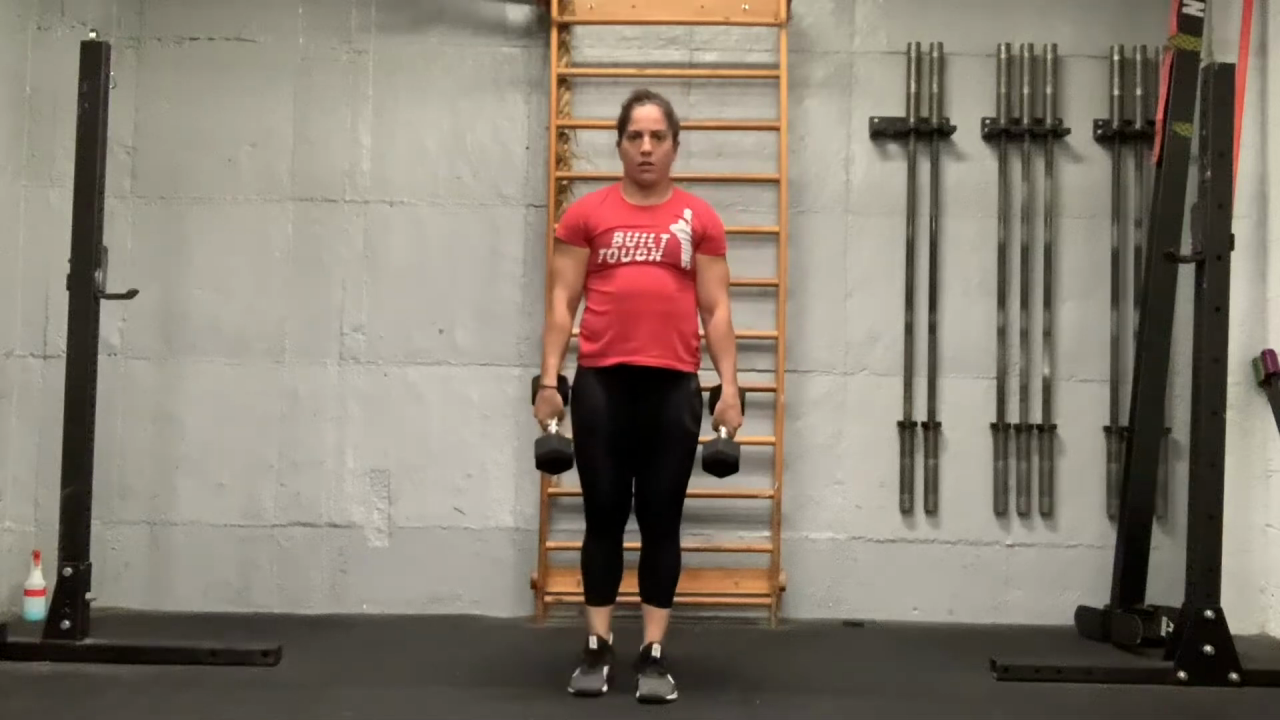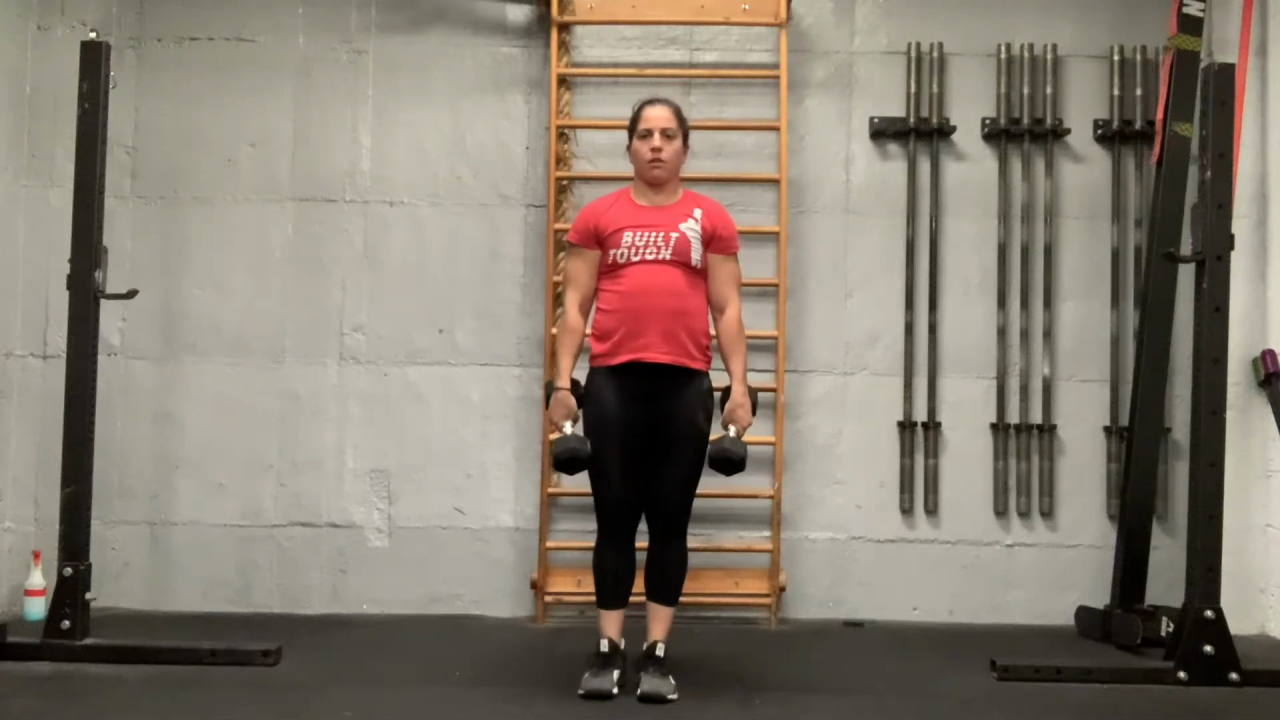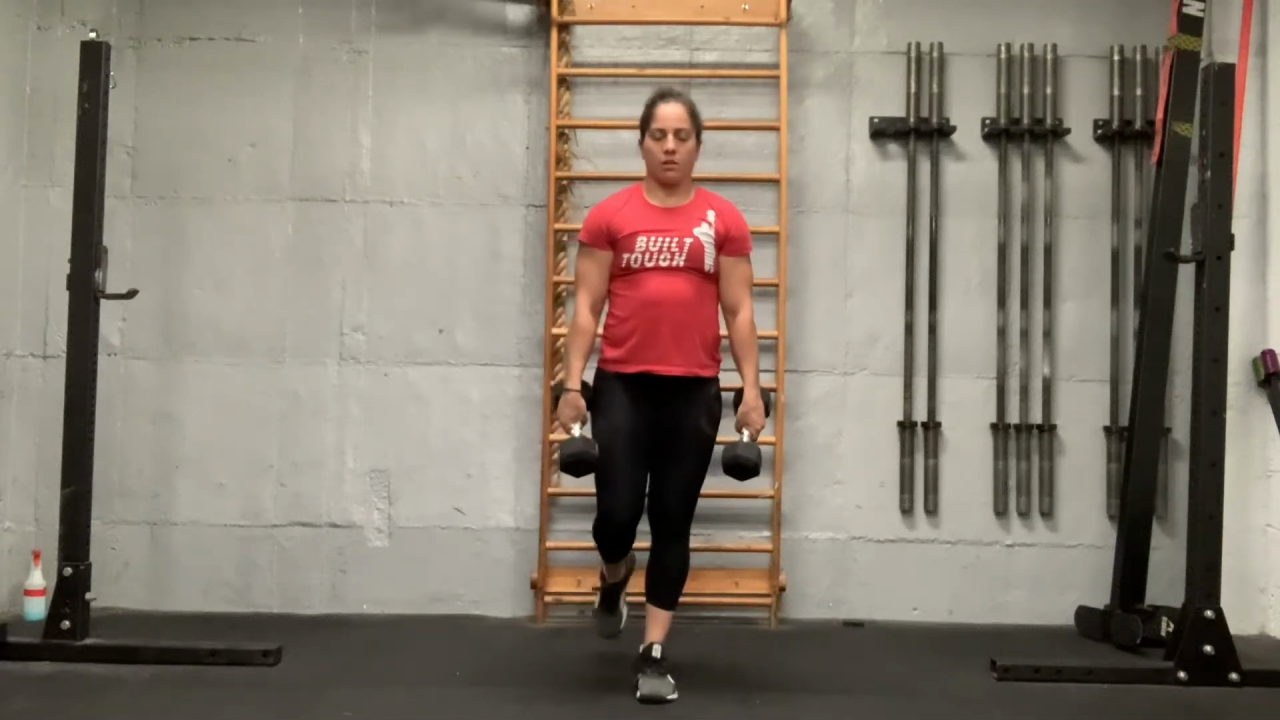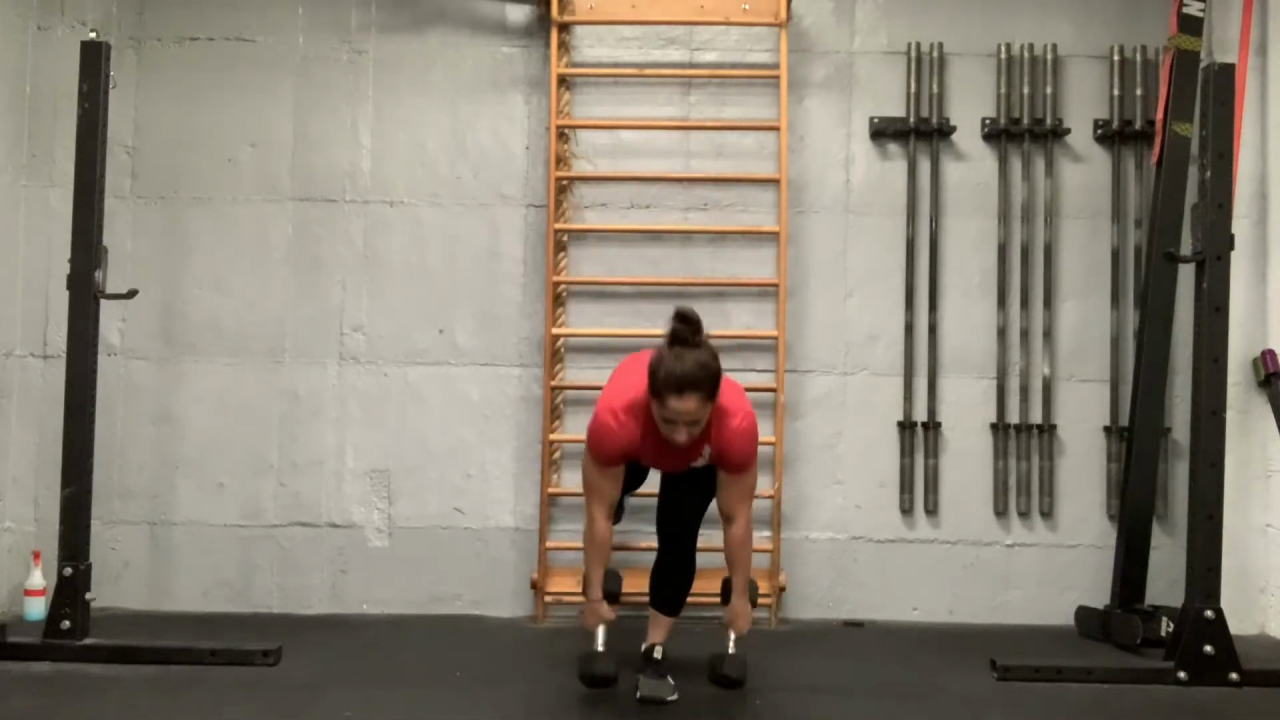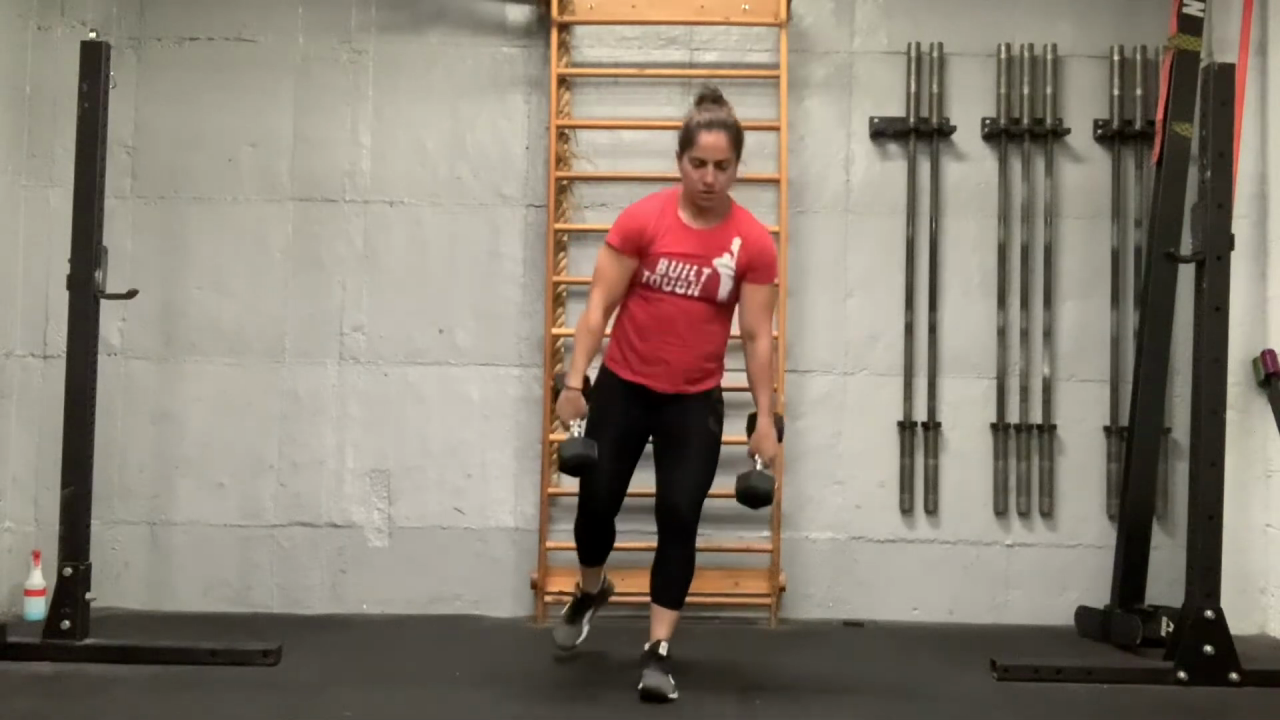
dt=1s
person 1, frame 1
left shoulder: (699, 219)
right shoulder: (586, 213)
left elbow: (717, 311)
right elbow: (562, 304)
left wrist: (729, 387)
right wrist: (548, 381)
left hip: (674, 386)
right hip: (601, 382)
left knee: (661, 520)
right knee: (604, 516)
left ankle: (653, 654)
right ankle: (597, 647)
person 1, frame 2
left shoulder: (711, 219)
right shoulder: (597, 216)
left elbow: (728, 309)
right elbow: (575, 307)
left wrist: (739, 386)
right wrist: (562, 384)
left hip: (685, 385)
right hip: (612, 382)
left knee: (669, 520)
right knee: (615, 518)
left ankle: (655, 654)
right ankle: (608, 651)
person 1, frame 3
left shoulder: (724, 220)
right shoulder: (608, 216)
left elbow: (739, 313)
right elbow: (586, 309)
left wrist: (752, 391)
right wrist: (572, 386)
left hip: (693, 391)
right hip: (621, 387)
left knee: (672, 522)
right knee: (618, 512)
left ankle: (653, 652)
right ankle: (613, 580)
person 1, frame 4
left shoulder: (736, 424)
right shoulder: (616, 416)
left elbow: (736, 520)
right elbow: (599, 514)
left wrist: (739, 596)
right wrist: (594, 595)
right hip: (637, 439)
left knee: (678, 533)
right knee: (616, 495)
left ankle: (654, 652)
right ankle: (624, 479)
person 1, frame 5
left shoulder: (754, 241)
right shoulder: (640, 219)
left elbow: (758, 336)
right elbow: (599, 306)
left wrist: (765, 418)
right wrist: (573, 381)
left hip: (695, 398)
right hip: (623, 387)
left knee: (678, 522)
right knee: (597, 503)
left ankle: (657, 651)
right ankle: (590, 592)
